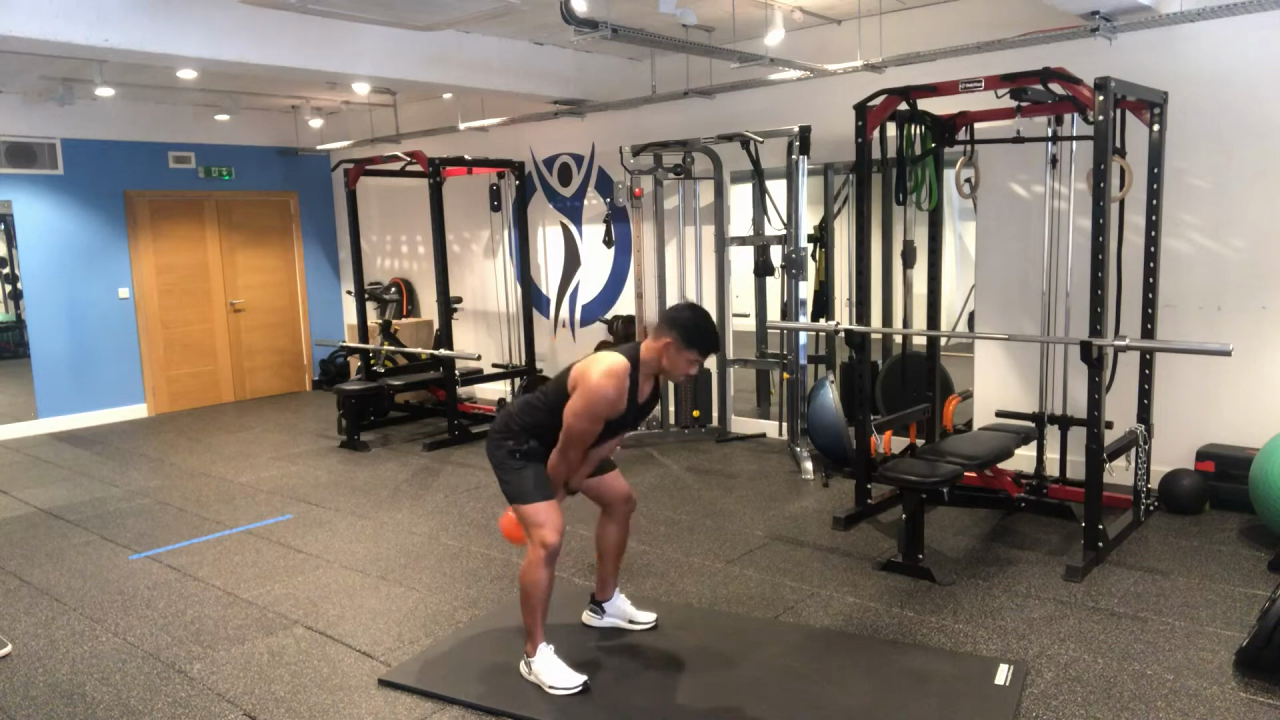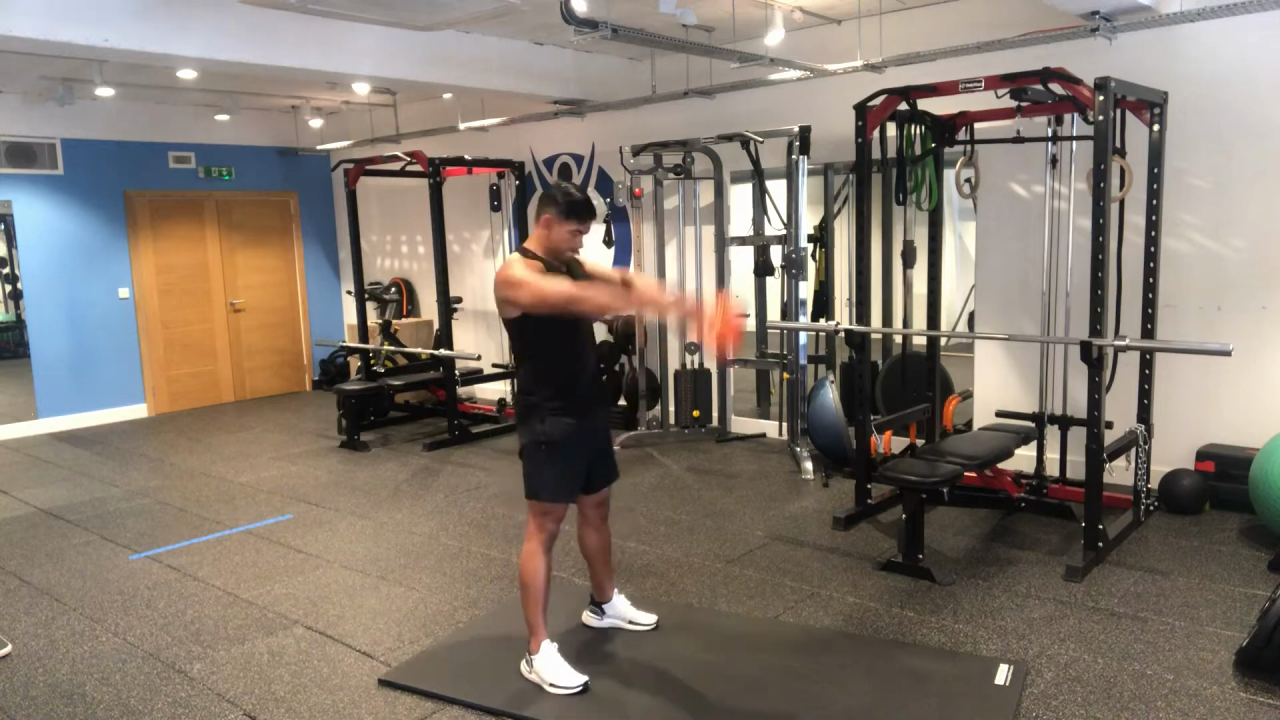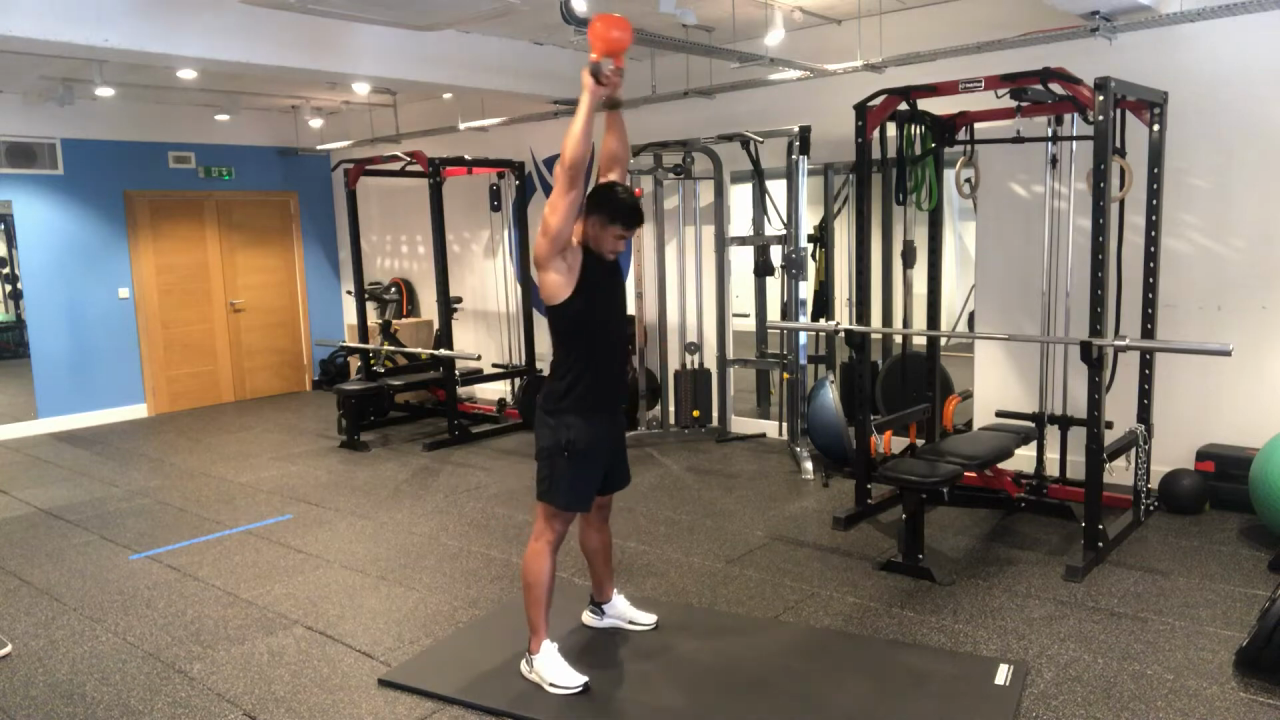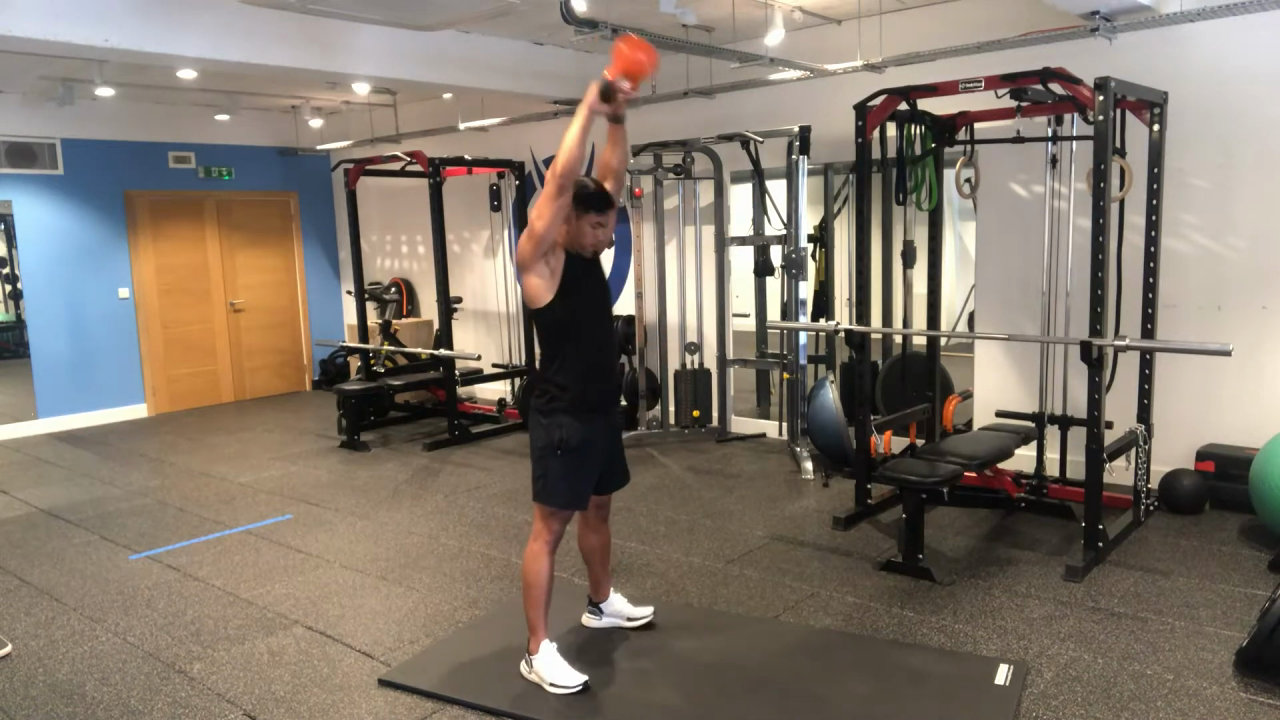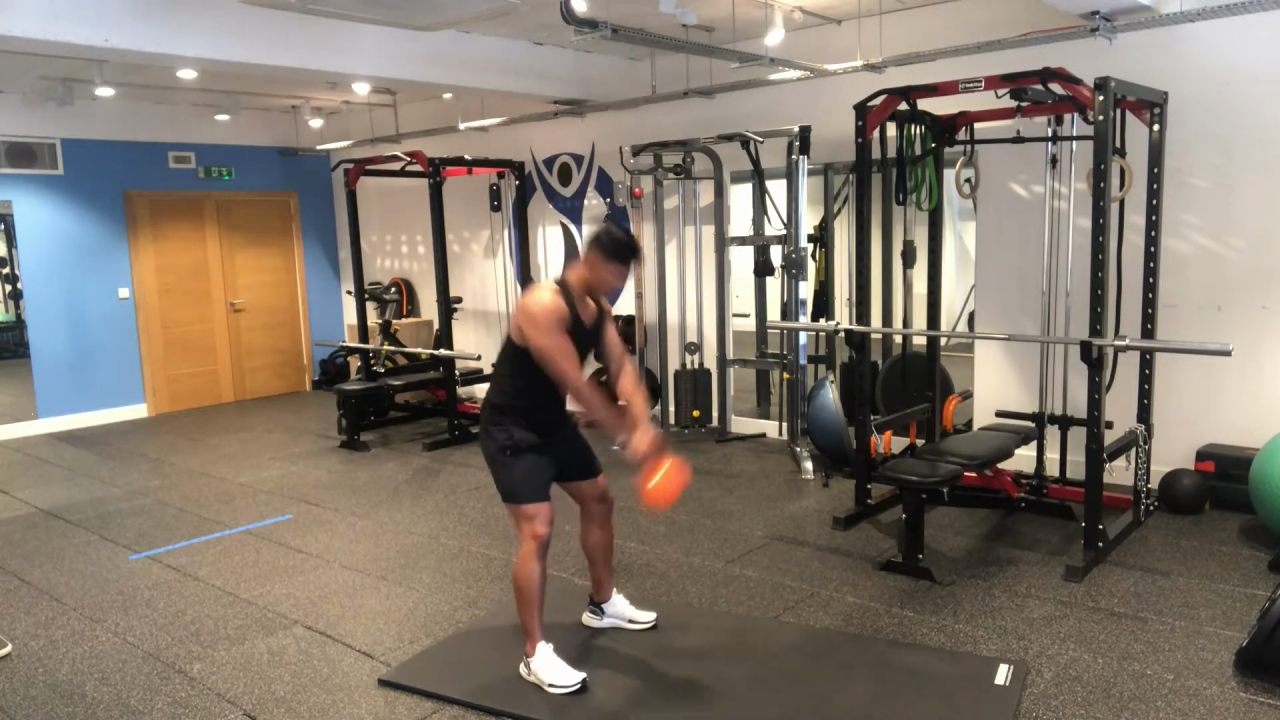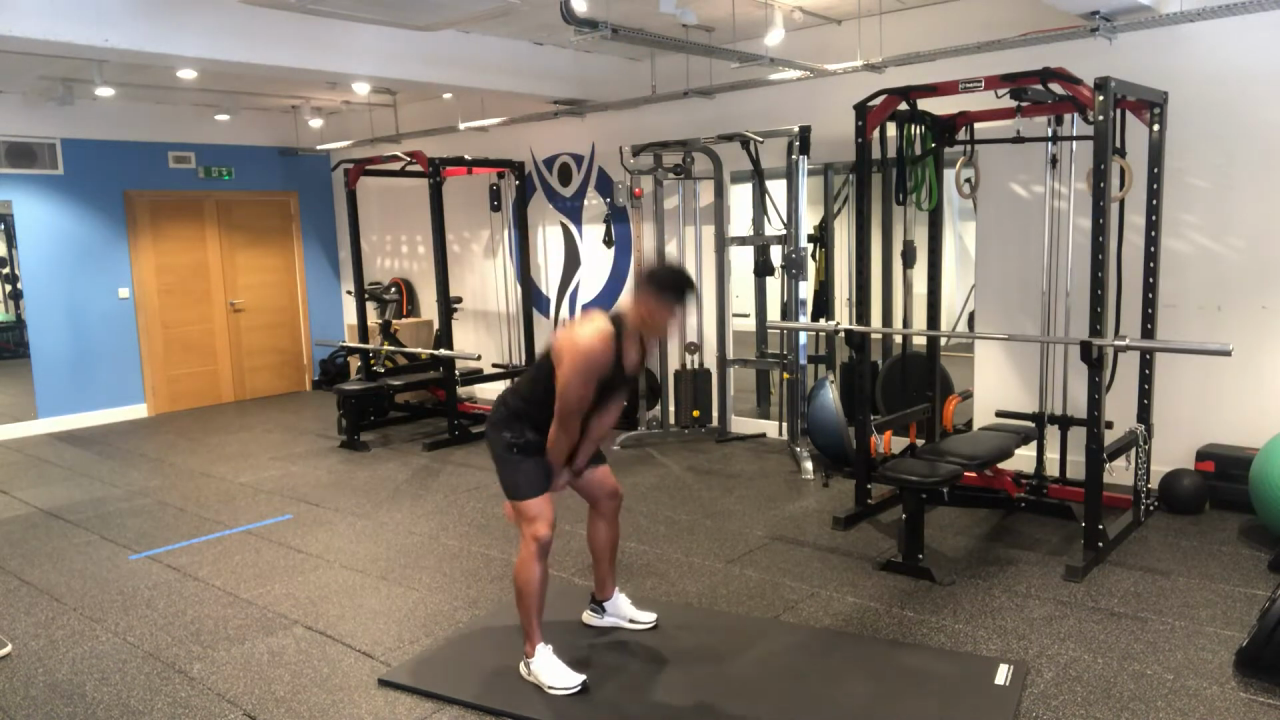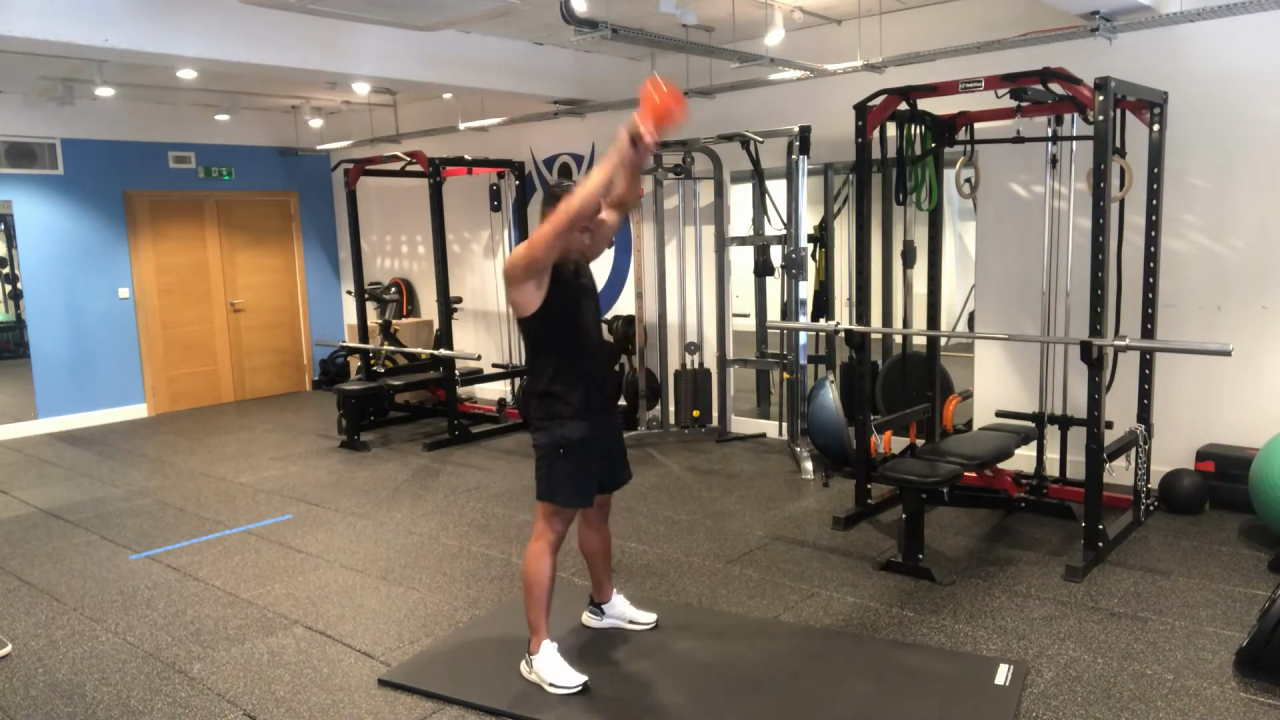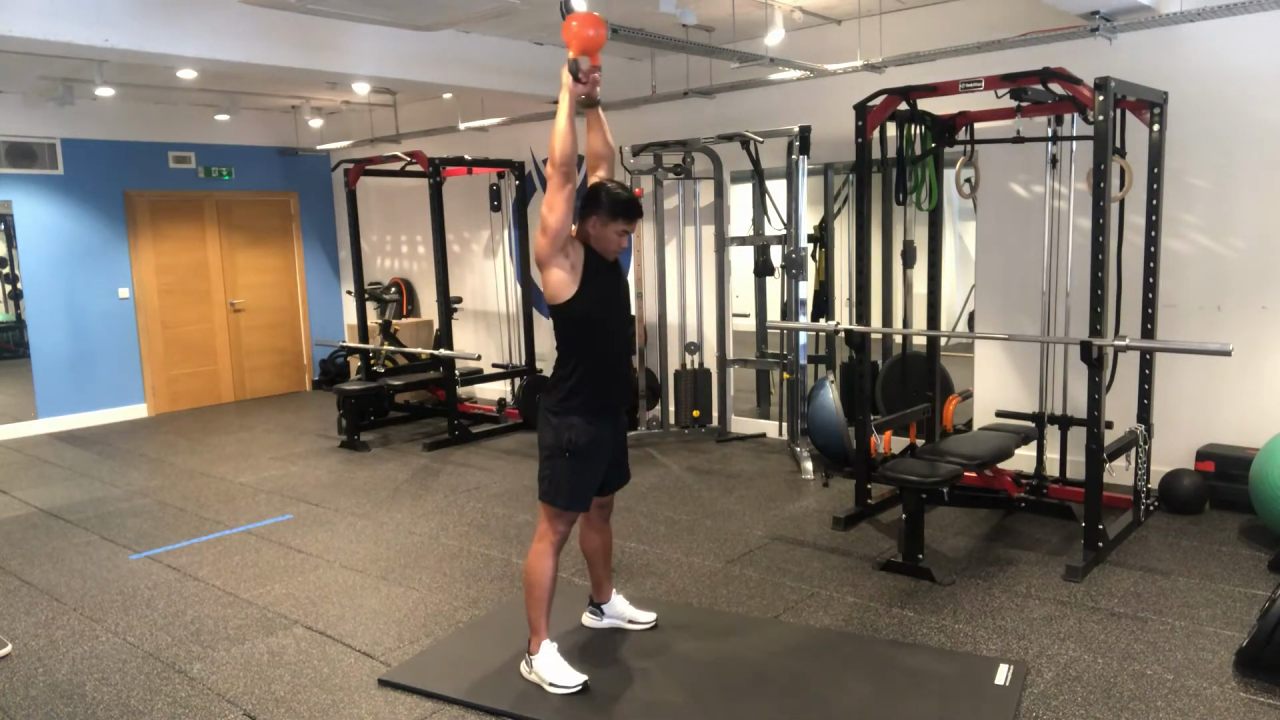
dt=0.5s
person 1, frame 1
left shoulder: (651, 377)
right shoulder: (606, 382)
left elbow: (608, 439)
right elbow: (567, 453)
left wrist: (573, 484)
right wrist: (553, 497)
left hip: (568, 443)
right hip: (519, 442)
left knee: (621, 500)
right knee: (548, 538)
left ankle: (604, 603)
right ankle: (536, 655)
person 1, frame 2
left shoulder: (574, 266)
right shoulder: (516, 275)
left elbow: (625, 283)
right elbow: (582, 302)
left wrist: (674, 300)
right wrist: (661, 307)
left hip: (588, 410)
right hip: (547, 419)
left knee: (596, 507)
right knee: (544, 527)
left ankle: (603, 604)
right ankle: (537, 653)
person 1, frame 3
left shoulder: (604, 254)
right shoulder: (558, 258)
left elbow: (613, 167)
right elbow: (570, 176)
left wrist: (613, 105)
right wrist: (589, 99)
left hip: (607, 411)
right hip: (569, 418)
left knee: (598, 513)
right knee: (551, 527)
left ankle: (603, 604)
right ankle: (538, 651)
person 1, frame 4
left shoulder: (586, 252)
right shoulder: (540, 257)
left elbow: (612, 177)
right elbow: (562, 180)
left wrist: (617, 118)
right wrist: (586, 111)
left hip: (603, 410)
right hip: (562, 419)
left knee: (598, 510)
right knee: (550, 527)
left ankle: (601, 603)
right ankle: (537, 652)
person 1, frame 5
left shoulder: (597, 306)
right shoulder: (546, 306)
left elbow: (622, 368)
right elbow: (577, 386)
left wrist: (643, 424)
right wrist: (624, 436)
left hip: (554, 420)
right hip: (511, 427)
left knee: (599, 498)
right knee: (538, 530)
left ankle: (603, 603)
right ankle: (535, 653)
person 1, frame 6
left shoulder: (637, 345)
right shoulder: (592, 342)
left elbow: (609, 411)
right elbow: (564, 421)
left wrist: (572, 468)
right wrist: (553, 469)
left hip: (570, 430)
right hip: (519, 424)
left knee: (609, 497)
right knee: (540, 530)
left ankle: (604, 603)
right ankle: (535, 655)
person 1, frame 7
left shoulder: (577, 258)
right shoulder: (525, 268)
left elbow: (620, 206)
right elbow: (573, 213)
left wrist: (635, 159)
right wrist: (619, 152)
left hip: (600, 408)
right hip: (561, 419)
left knee: (598, 511)
right knee: (552, 529)
left ankle: (602, 603)
right ankle: (538, 652)
person 1, frame 8
left shoulder: (604, 256)
right shoulder: (560, 257)
left elbow: (602, 165)
right elbow: (561, 173)
left wrist: (591, 104)
right wrist: (567, 99)
left hip: (609, 412)
right hip: (572, 418)
left knee: (600, 512)
right knee: (555, 528)
left ankle: (603, 604)
right ankle: (538, 652)
